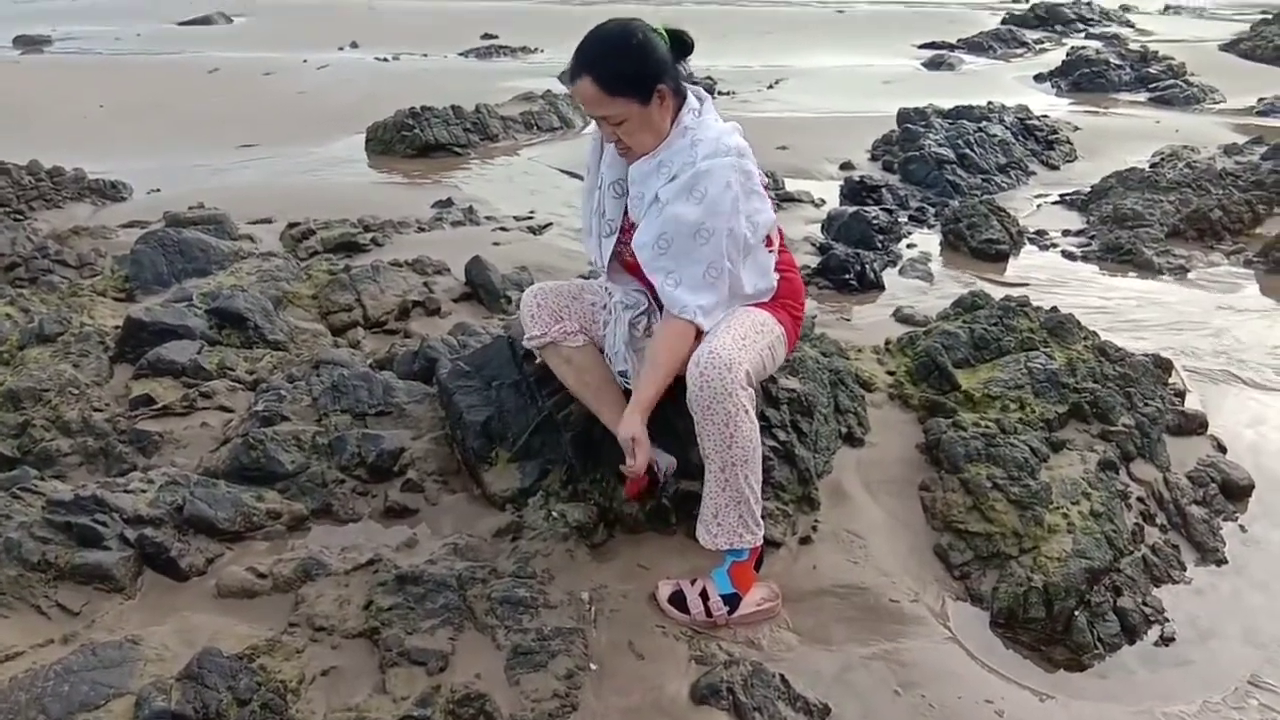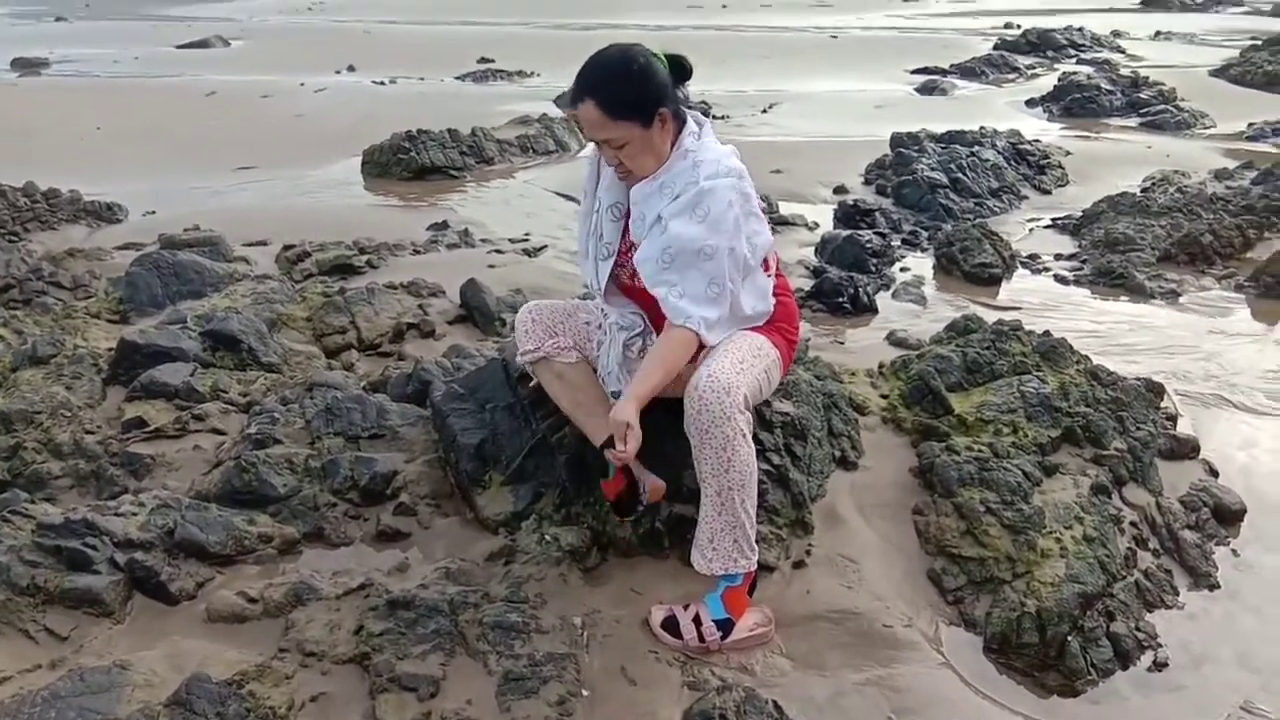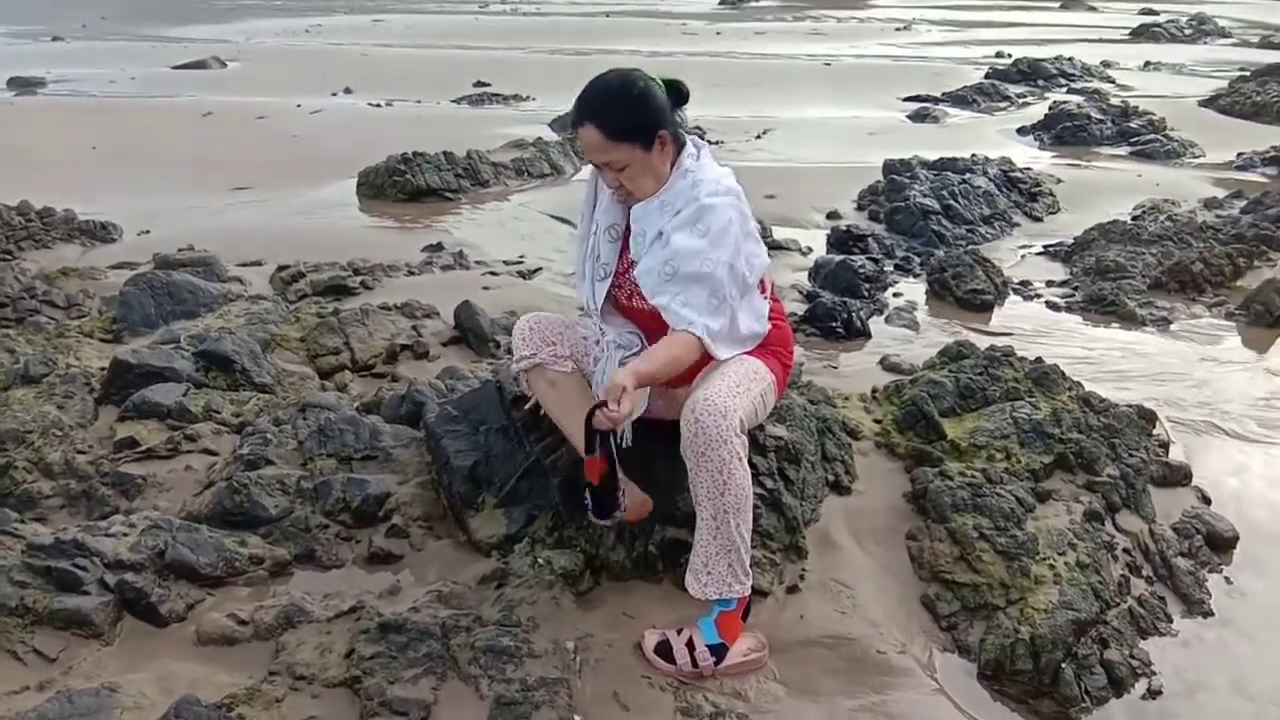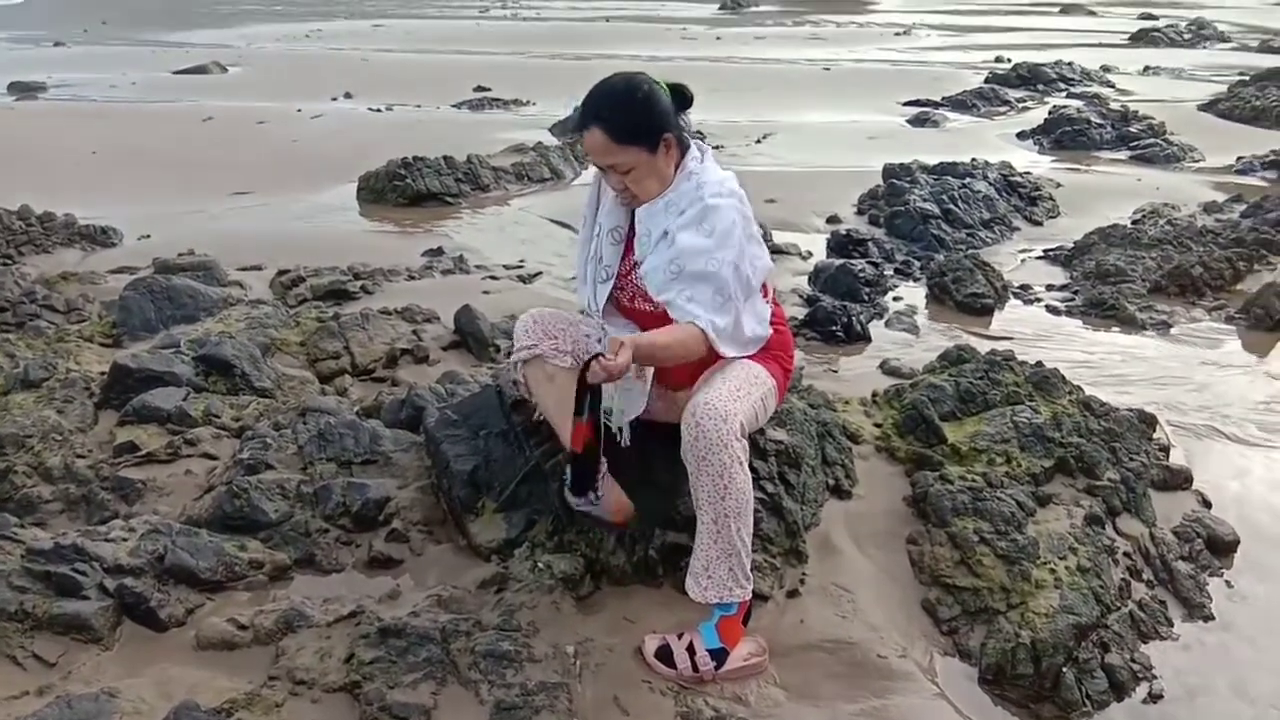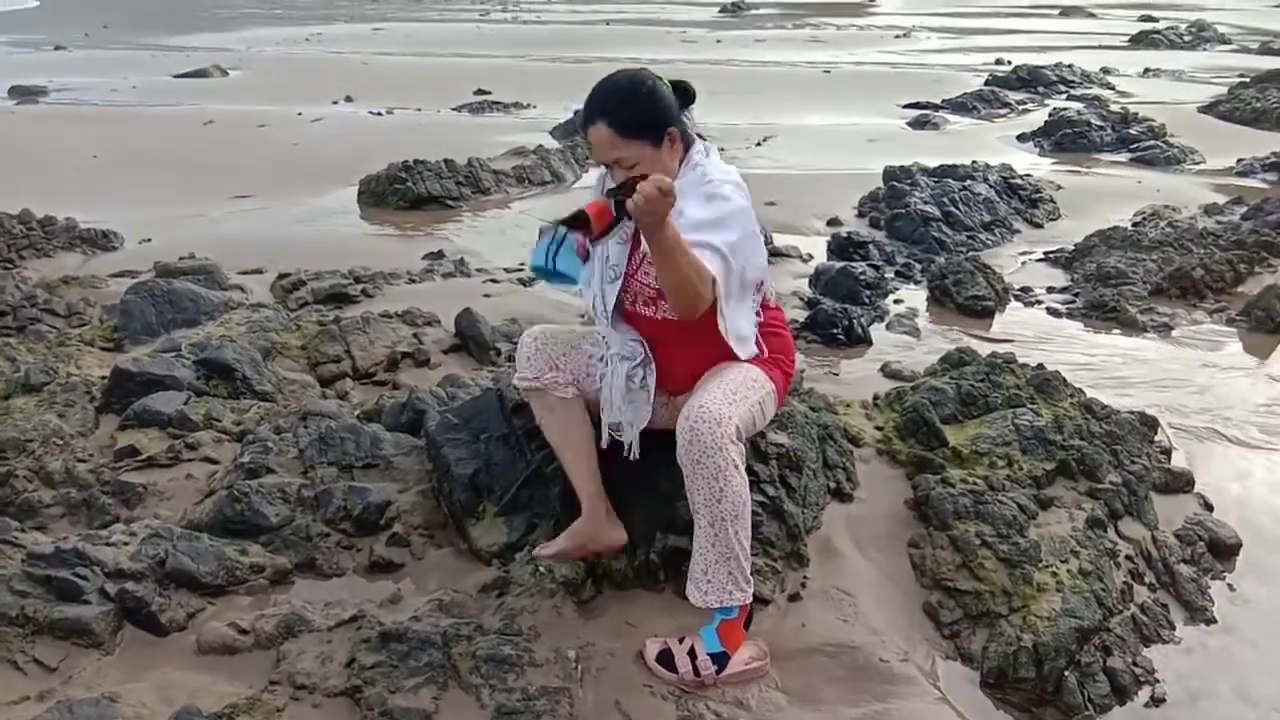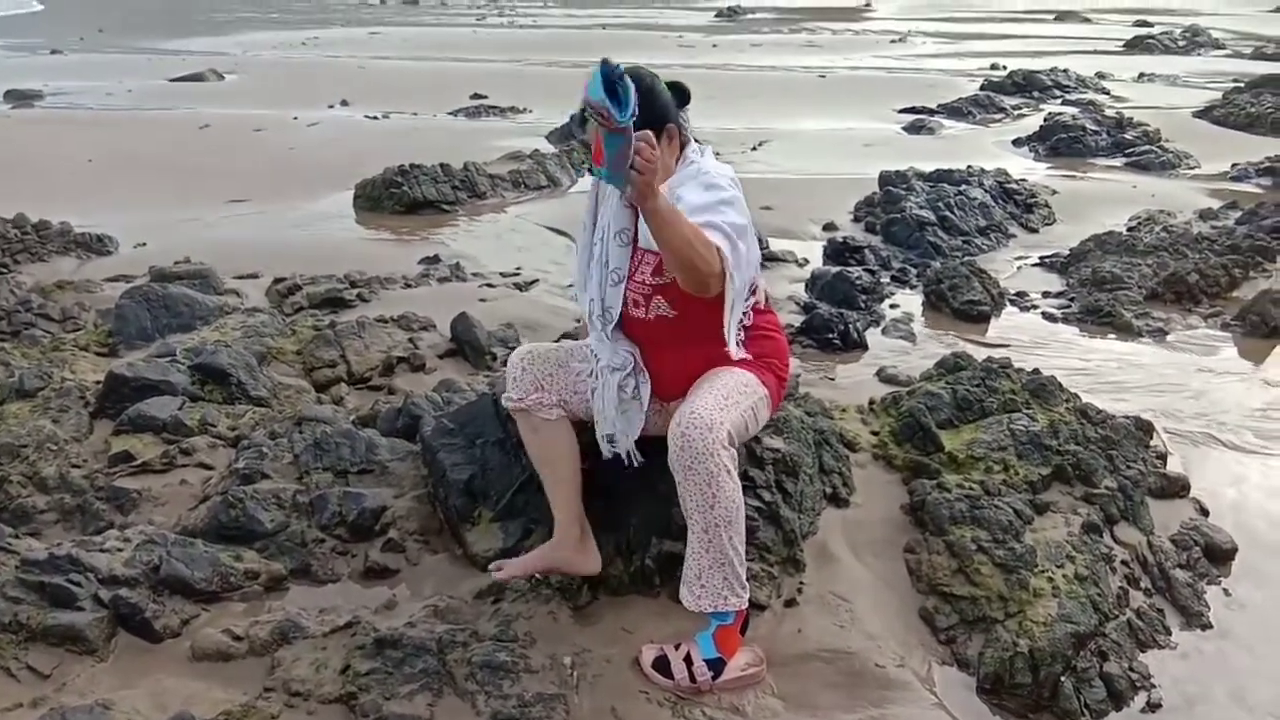
dt=0.1s
person 1, frame 1
left shoulder: (710, 166)
right shoulder: (627, 137)
left elbow: (689, 308)
right elbow: (620, 244)
left wrist: (637, 410)
right wrist: (587, 324)
left hip: (747, 301)
right hip: (651, 294)
left knee: (715, 368)
right knee: (542, 306)
left ankle: (742, 564)
right ankle: (641, 453)
person 1, frame 2
left shoulder: (712, 187)
right shoulder: (621, 161)
left elbow: (696, 322)
right elbow: (611, 265)
left wrist: (631, 401)
right wrist: (575, 353)
left hip: (741, 325)
right hip: (648, 324)
left knee: (715, 393)
right knee: (537, 322)
left ankle: (734, 590)
right ankle: (630, 471)
person 1, frame 3
left shoulder: (709, 206)
right shoulder: (619, 185)
left elbow: (696, 332)
right elbow: (607, 287)
left wrist: (632, 376)
right wrist: (587, 367)
left hip: (735, 348)
right hip: (642, 343)
left knee: (711, 415)
right knee: (533, 335)
left ankle: (728, 615)
right ankle: (617, 486)
person 1, frame 4
left shoulder: (713, 206)
right shoulder: (617, 194)
left elbow: (700, 332)
right elbow: (606, 287)
left wrist: (639, 350)
right wrist: (593, 358)
left hip: (737, 353)
right hip: (648, 349)
left knee: (711, 419)
right knee: (535, 330)
left ankle: (729, 620)
right ankle: (602, 490)
person 1, frame 5
left shoulder: (717, 196)
right shoulder: (622, 188)
left elbow: (695, 302)
right elbow: (608, 285)
left wrist: (657, 224)
left hip: (735, 356)
right hip: (646, 354)
left knee: (706, 423)
right knee: (539, 350)
left ankle: (730, 623)
right ankle: (598, 518)
person 1, frame 6
left shoulder: (711, 191)
right shoulder: (613, 189)
left elbow: (707, 279)
right elbow: (604, 287)
left wrist: (653, 198)
left hip: (732, 363)
right hip: (641, 362)
left knee: (698, 428)
right knee: (529, 368)
left ankle: (726, 629)
right ankle: (572, 540)
